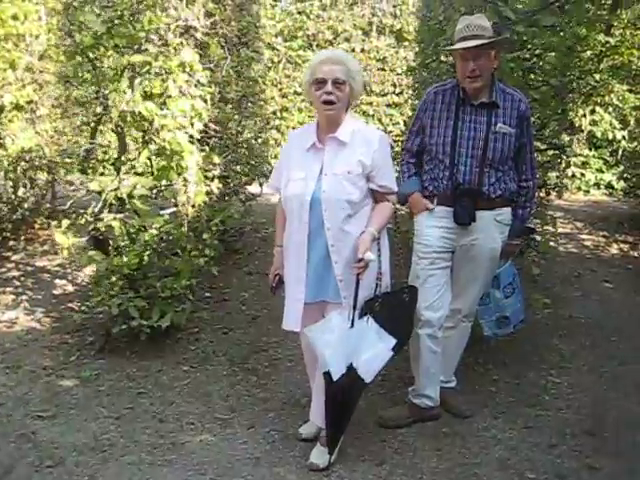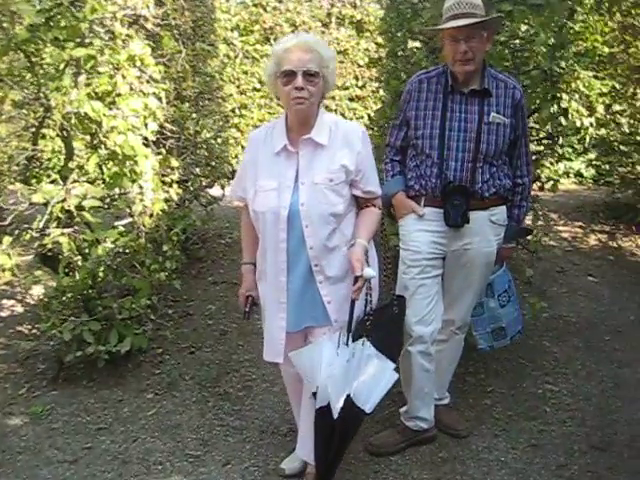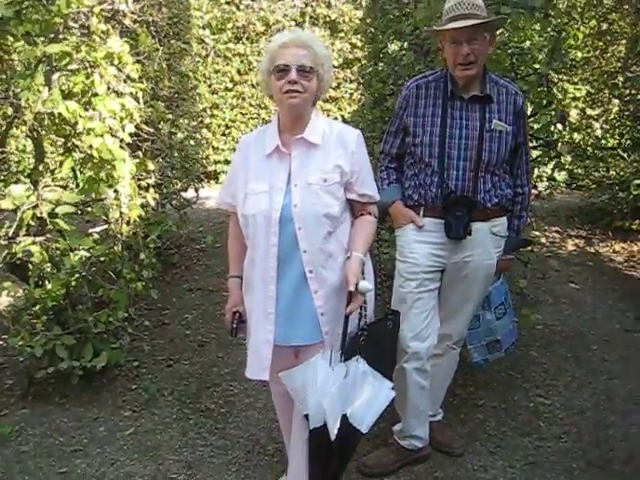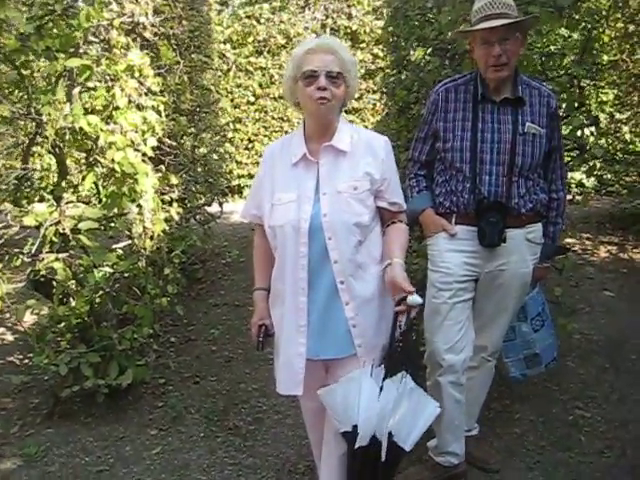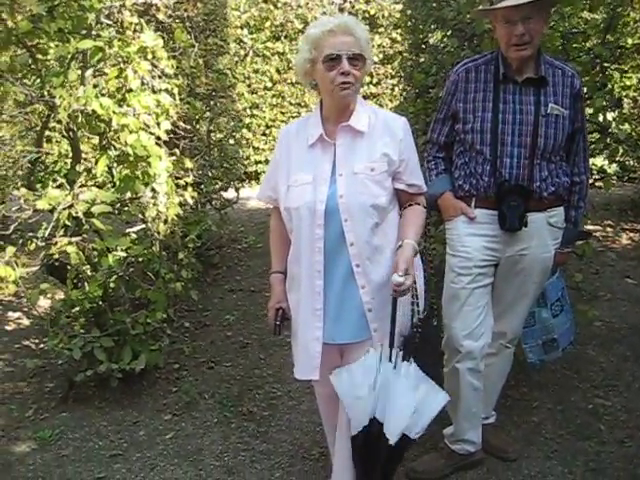
dt=0.7s
person 1, frame 1
left shoulder: (516, 106)
right shoulder: (435, 98)
left elbow: (526, 173)
right elbow: (411, 153)
left wrist: (516, 229)
right wrist: (411, 192)
left hip: (489, 221)
right hip: (436, 216)
left knee: (463, 310)
right knee: (428, 311)
left ankle: (444, 382)
right ankle: (425, 397)
person 1, frame 2
left shoulder: (509, 93)
right shoulder: (419, 87)
left elbow: (520, 168)
right elbow: (393, 149)
left wrist: (510, 230)
right wrist: (395, 193)
left hip: (481, 222)
right hip: (424, 218)
left knee: (455, 321)
right knee: (419, 325)
left ankle: (438, 399)
right ankle: (418, 418)
person 1, frame 3
left shoulder: (510, 99)
right shoulder: (416, 92)
left elbow: (520, 176)
right elbow: (389, 157)
left wrist: (511, 239)
right wrist: (393, 202)
left hip: (482, 234)
right hip: (423, 229)
left knee: (451, 336)
right knee: (414, 340)
left ankle: (430, 415)
right ankle: (412, 437)
person 1, frame 4
left shoulder: (543, 101)
right shoulder: (445, 95)
left elbow: (555, 181)
right elbow: (417, 164)
left wrist: (546, 248)
right wrist: (423, 211)
left hip: (517, 241)
right hip: (454, 236)
left knee: (487, 346)
right knee: (447, 353)
left ankle: (466, 431)
person 1, frame 5
left shoulder: (567, 82)
right shoulder: (465, 76)
left elbow: (577, 165)
right elbow: (436, 147)
left wrist: (567, 234)
right wrist: (442, 195)
left hip: (538, 226)
right hip: (475, 220)
left knee: (505, 334)
right knee: (465, 339)
left ankle: (482, 420)
right ankle: (463, 441)
person 2, frame 1
left shoulder: (371, 139)
right shoulder: (296, 140)
left elbow: (386, 199)
right elbow: (284, 202)
left wrist: (369, 234)
right wrist: (279, 250)
left hip: (349, 264)
right hip: (305, 263)
right knee: (311, 341)
right ankle: (322, 413)
person 2, frame 2
left shoulder: (351, 137)
right shoulder: (259, 141)
left elbow: (370, 204)
right elbow: (250, 211)
left wrist: (359, 245)
right wrist: (248, 267)
left hip: (334, 280)
right hip: (282, 281)
right knee: (293, 367)
person 2, frame 3
left shoulder: (346, 140)
right shoulder: (250, 146)
left elbow: (365, 211)
right elbow: (238, 221)
left wrist: (355, 257)
right wrist: (235, 282)
left hip: (327, 295)
right hip: (271, 296)
right knee: (283, 390)
person 2, frame 4
left shoulder: (374, 148)
right shoulder: (275, 156)
left elbow: (395, 219)
right elbow: (263, 231)
left wrist: (394, 266)
right wrist: (260, 295)
left hip: (357, 310)
right hip: (299, 311)
right knee: (314, 408)
person 2, frame 5
left shoulder: (392, 129)
right shoulder: (292, 136)
left elbow: (413, 201)
right elbow: (280, 215)
left wrist: (406, 248)
right wrist: (278, 279)
left hip: (374, 294)
right hip: (316, 295)
right knee: (329, 395)
